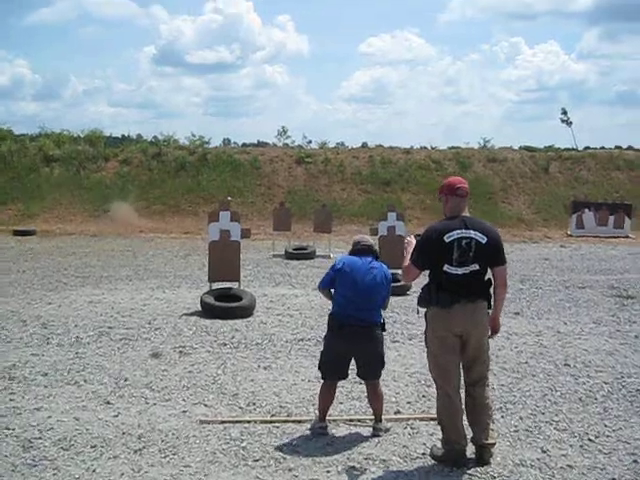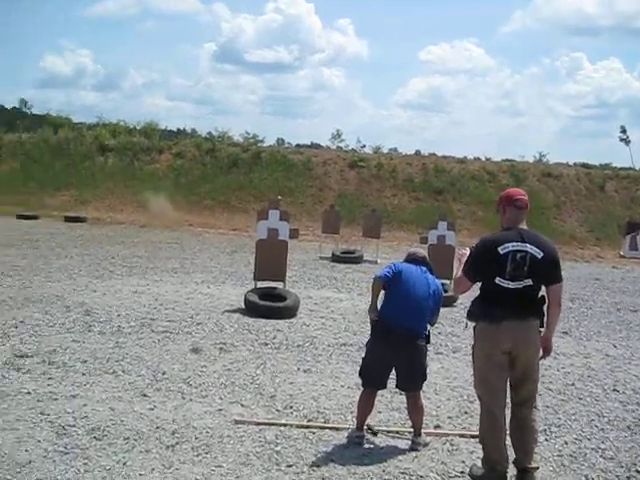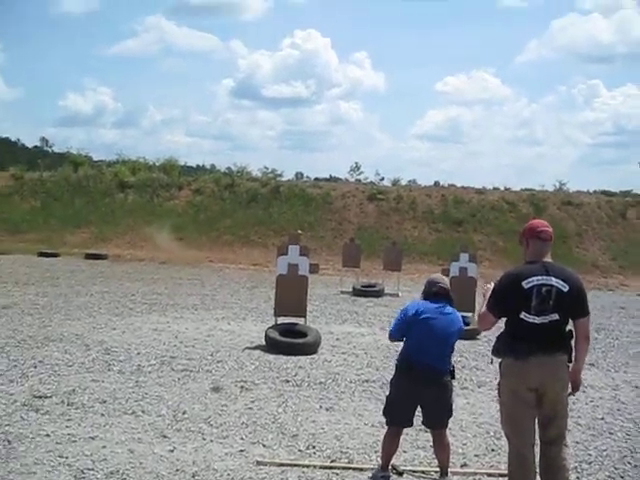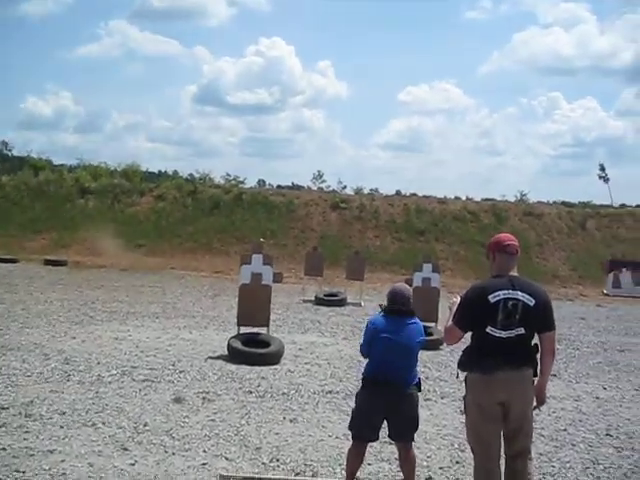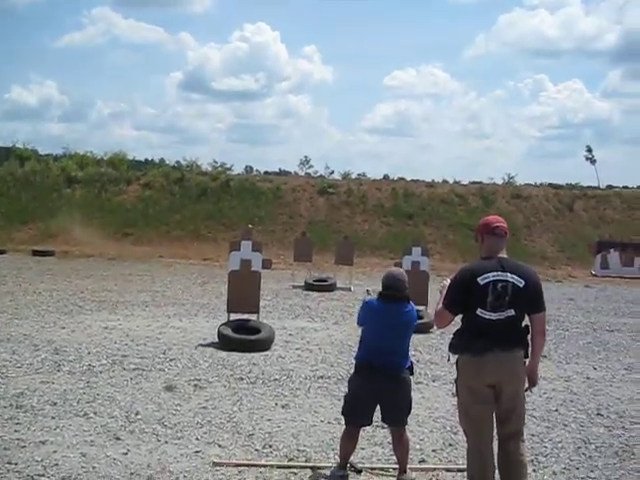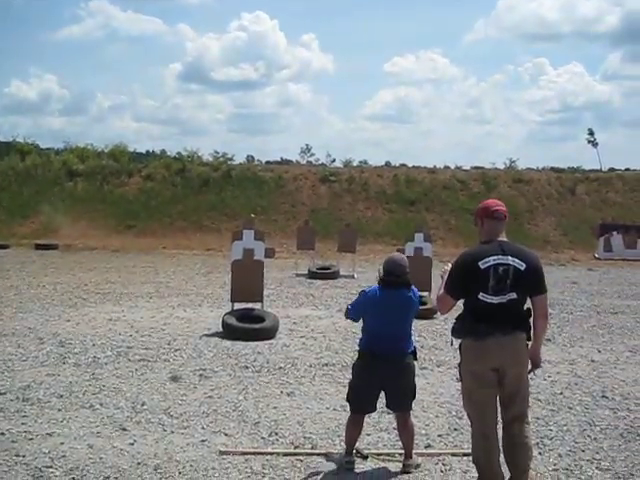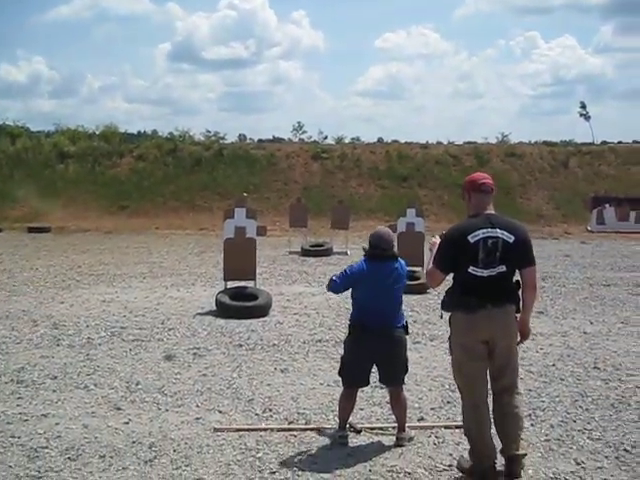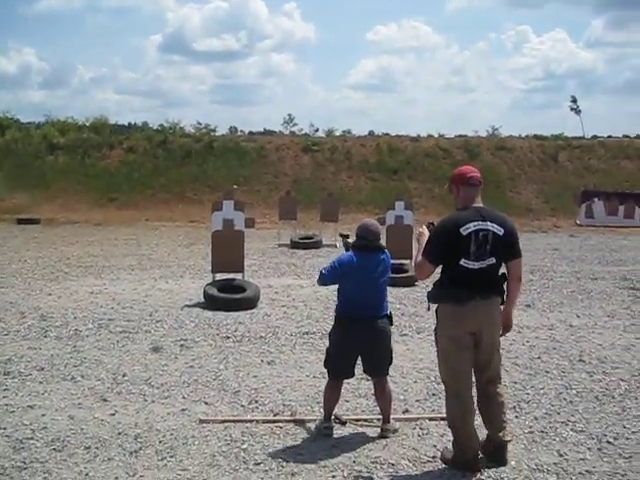
dt=0.4s
person 1, frame 1
left shoulder: (434, 232)
right shoulder: (488, 232)
left elbow: (408, 275)
right elbow: (501, 281)
left wrist: (410, 249)
right wrist: (496, 314)
left hip: (442, 314)
right hip: (476, 313)
left knee: (447, 384)
right knee: (478, 382)
left ankle: (454, 448)
right ankle: (484, 444)
person 1, frame 2
left shoulder: (489, 244)
right shoulder: (545, 248)
left elbow: (459, 287)
right elbow: (555, 300)
left wrist: (465, 261)
right wrist: (548, 334)
left hip: (491, 330)
right hip: (528, 330)
left knee: (492, 403)
right knee: (525, 403)
person 1, frame 3
left shoulder: (512, 278)
right shoulder: (571, 280)
left elbow: (484, 324)
right elbow: (583, 334)
left wrist: (489, 295)
right wrist: (577, 370)
left hip: (518, 366)
right hip: (555, 366)
left knee: (520, 442)
right knee: (555, 442)
person 1, frame 4
left shoulder: (479, 291)
right shoulder: (537, 294)
left elbow: (450, 337)
right elbow: (549, 347)
left wrist: (455, 308)
right wrist: (542, 383)
left hip: (483, 380)
right hip: (521, 380)
left knee: (486, 456)
right knee: (520, 455)
person 1, frame 5
left shoulder: (468, 274)
right shoulder: (527, 276)
left elbow: (441, 321)
right elbow: (539, 329)
left wrist: (445, 291)
right wrist: (533, 365)
left hip: (474, 362)
right hip: (512, 362)
left knee: (478, 438)
right knee: (513, 437)
person 1, frame 6
left shoulder: (469, 259)
right shoulder: (528, 258)
left elbow: (443, 306)
right elbow: (541, 311)
left wrist: (447, 276)
right wrist: (536, 347)
left hip: (477, 346)
right hip: (515, 344)
left knee: (483, 422)
right knee: (517, 419)
person 1, frame 7
left shoulder: (458, 233)
right shoulder: (517, 231)
left elbow: (433, 280)
right elbow: (530, 283)
left wrist: (435, 249)
right wrist: (525, 319)
left hip: (467, 319)
right hip: (504, 317)
left knee: (474, 394)
right knee: (508, 391)
person 1, frame 8
left shoulder: (449, 225)
right shoulder: (504, 224)
left elbow: (422, 272)
right elbow: (515, 276)
left wrist: (423, 241)
right wrist: (508, 311)
left hip: (455, 311)
right hip: (489, 309)
left knee: (457, 384)
right knee: (490, 380)
left ankle: (466, 453)
right ankle: (497, 444)
person 2, frame 1
left shoulder: (343, 262)
right shoulder: (384, 271)
left elbow: (323, 286)
right elbow: (384, 305)
left hip: (339, 329)
right hip: (370, 332)
left knee: (330, 380)
right knee: (373, 381)
left ankle: (321, 422)
right ankle: (378, 423)
person 2, frame 2
left shoulder: (399, 268)
right shoulder: (436, 285)
left elbow: (378, 279)
right elbow: (433, 321)
left wrist: (372, 307)
left hip: (384, 337)
right hip: (414, 342)
left knee: (370, 388)
right knee: (413, 393)
left ankle: (358, 431)
right ankle: (417, 437)
person 2, frame 3
left shoulder: (414, 308)
right shoulder: (457, 319)
left elbow: (393, 336)
right elbow: (450, 345)
left hip: (408, 375)
right hip: (439, 380)
left knee: (395, 427)
right knee: (439, 431)
person 2, frame 4
left shoulder: (376, 323)
right shoulder: (418, 327)
left elbow: (364, 352)
left hip: (373, 389)
right hip: (405, 393)
left knee: (360, 441)
right knee: (405, 445)
person 2, frame 5
left shoulder: (371, 305)
right shoulder: (411, 311)
left hip: (366, 374)
right hip: (398, 376)
left knee: (352, 425)
right knee: (398, 429)
person 2, frame 6
left shoulder: (371, 294)
right shoulder: (413, 295)
left elbow: (350, 314)
left hip: (370, 361)
right hip: (401, 362)
left knee: (358, 412)
right knee: (403, 414)
left ankle: (348, 456)
right ankle: (409, 459)
person 2, frame 7
left shoulder: (359, 269)
right shoulder: (400, 267)
left elbow: (332, 286)
left hip: (361, 335)
right hip: (393, 336)
left knee: (350, 387)
right knee: (396, 388)
left ankle: (341, 431)
right ankle: (402, 433)
person 2, frame 8
left shoulder: (346, 260)
right shoulder: (385, 259)
left elbow: (322, 280)
right wrist: (351, 250)
left hip: (347, 326)
right hip: (377, 326)
left knee: (336, 378)
right knee: (380, 379)
left ankle: (326, 422)
right ankle: (386, 424)
